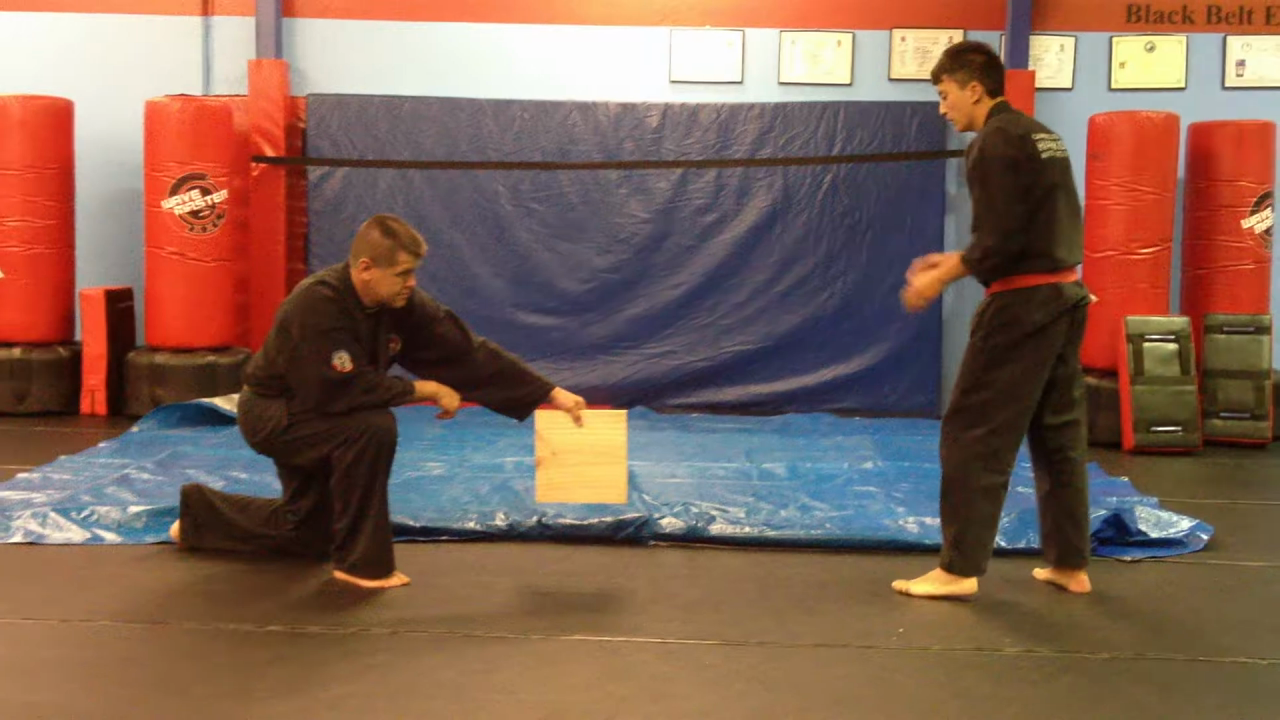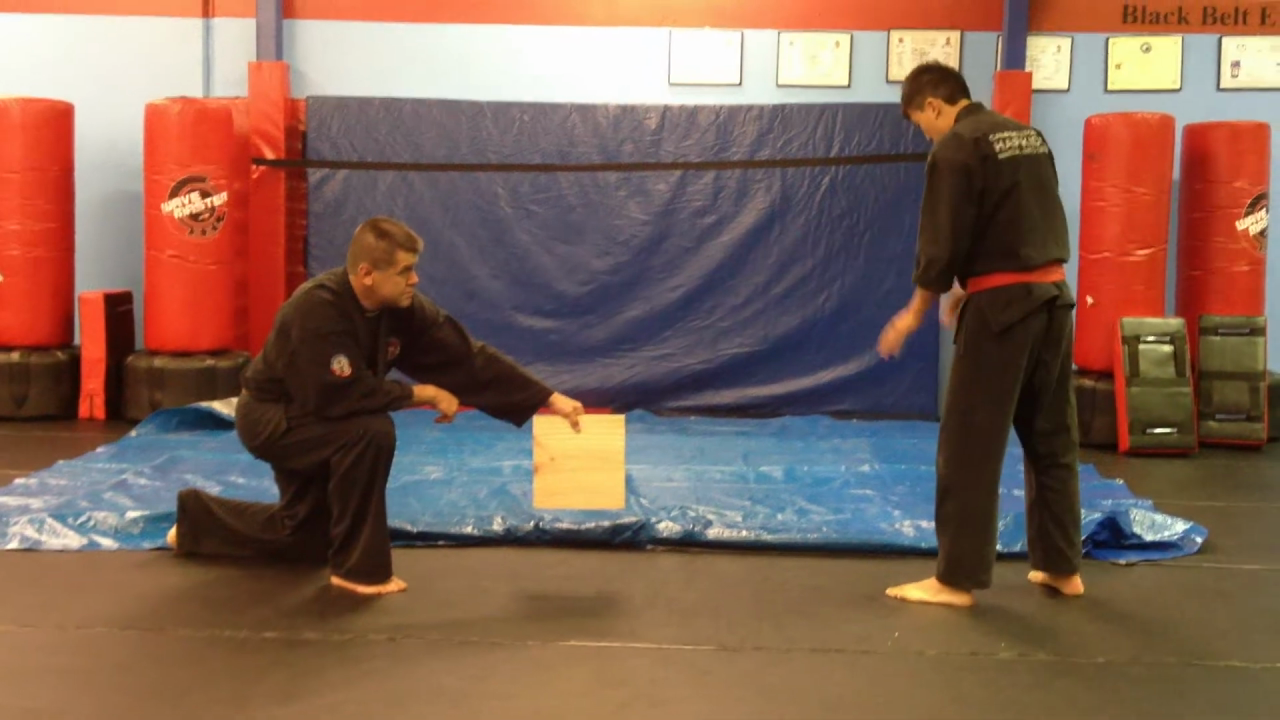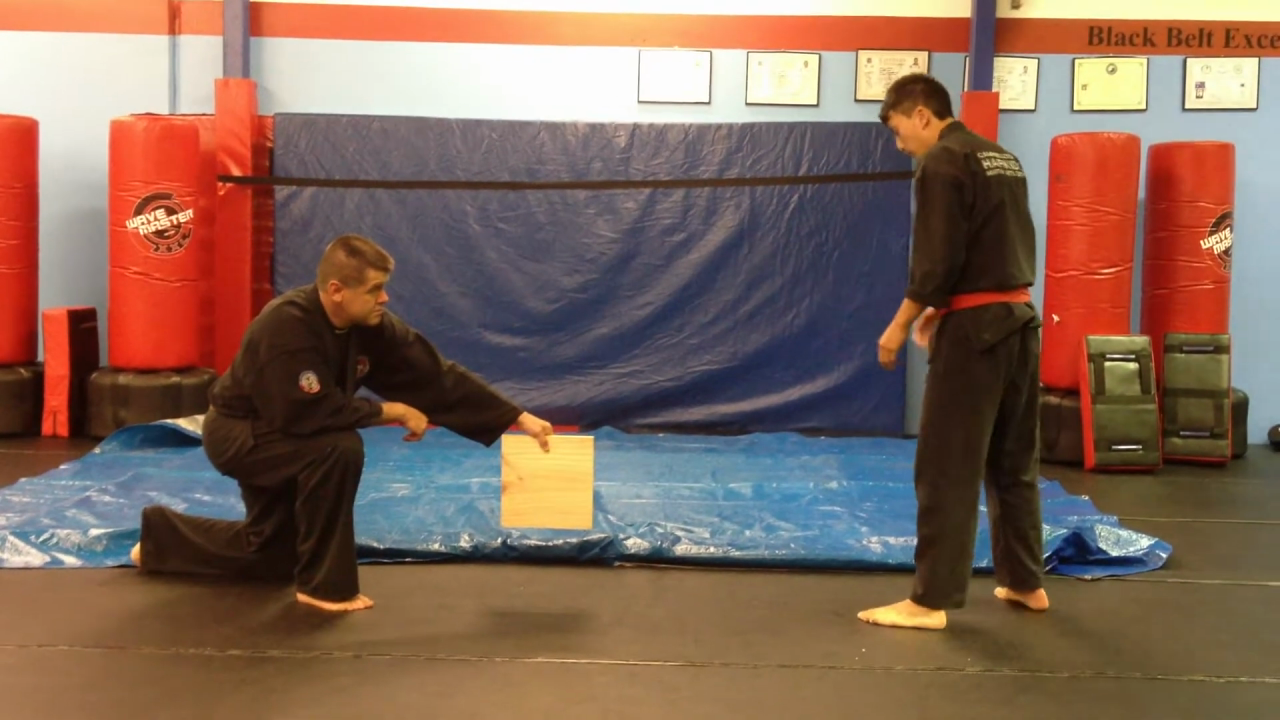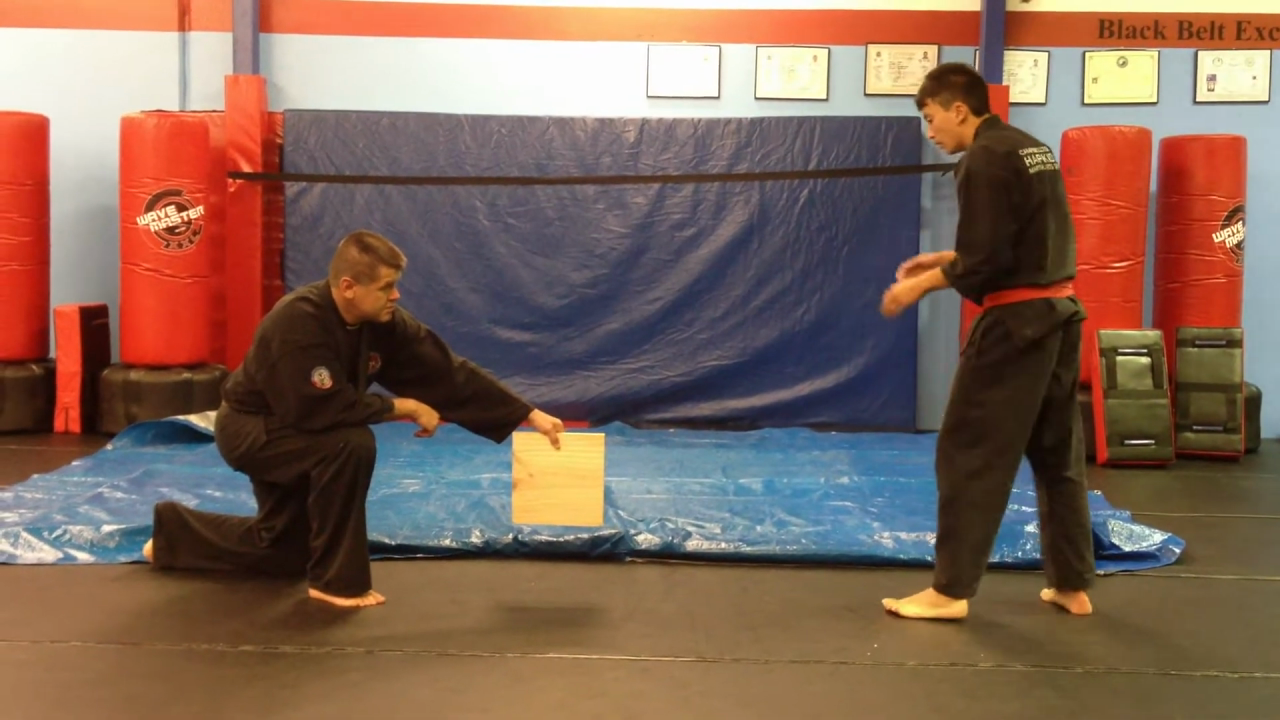
dt=0.7s
person 1, frame 1
left shoulder: (995, 144)
right shoulder: (1041, 136)
left elbow: (998, 242)
left wrist: (942, 278)
right wrist: (954, 259)
left hip: (1024, 303)
right hip: (1064, 295)
left knee: (974, 431)
right knee: (1060, 435)
left ankle: (960, 567)
right ankle: (1070, 564)
person 1, frame 2
left shoulder: (954, 149)
right shoulder: (1030, 137)
left elbow: (942, 247)
left wrist: (916, 311)
left hip: (1002, 303)
right hip: (1052, 295)
left knee: (969, 444)
right knee: (1052, 438)
left ankle: (957, 578)
right ankle: (1062, 566)
person 1, frame 3
left shoulder: (942, 164)
right shoulder: (1003, 159)
left elbow: (935, 262)
left wrist: (899, 326)
right wrist: (940, 311)
left hip: (975, 324)
right hip: (1019, 316)
left knee: (946, 463)
right knee: (1013, 458)
left ankle: (931, 598)
right ankle: (1025, 581)
person 1, frame 4
left shoulder: (983, 160)
right shoulder: (1031, 148)
left elbow: (986, 259)
left wrist: (922, 283)
right wrist: (942, 259)
left hip: (1016, 320)
right hip: (1058, 312)
left knee: (970, 452)
right knee: (1059, 455)
left ankle: (949, 590)
right ankle: (1073, 586)
person 2, frame 1
left shoulder: (400, 303)
right shoulder: (317, 305)
left elbow: (467, 352)
right elbow: (346, 390)
left wrist: (549, 392)
right wrist: (426, 389)
left hip: (314, 410)
right hip: (273, 412)
left knee: (310, 533)
right knee: (372, 428)
left ankle: (198, 512)
right ankle: (359, 560)
person 2, frame 2
left shoulder: (401, 306)
right shoulder: (317, 309)
left elbow: (465, 357)
right elbow: (344, 394)
left wrist: (547, 398)
right wrist: (423, 393)
left hip: (311, 417)
right hip: (271, 416)
left knee: (307, 537)
right knee: (371, 432)
left ankle: (197, 517)
right ankle: (357, 567)
person 2, frame 3
left shoulder: (371, 325)
right shoulder: (286, 326)
left elbow: (436, 375)
right elbow: (311, 412)
left wrist: (517, 417)
right wrist: (392, 411)
left hip: (278, 435)
right hip: (239, 433)
left knee: (273, 555)
right knee: (339, 449)
left ankle: (160, 535)
right ankle: (323, 583)
person 2, frame 4
left shoulder: (382, 321)
right shoulder: (298, 322)
left elbow: (447, 372)
right elbow: (324, 408)
left wrist: (528, 414)
right wrist: (404, 407)
left hip: (290, 430)
right hip: (250, 428)
left knee: (285, 550)
right knee: (351, 444)
left ankle: (172, 532)
right ankle: (335, 579)
